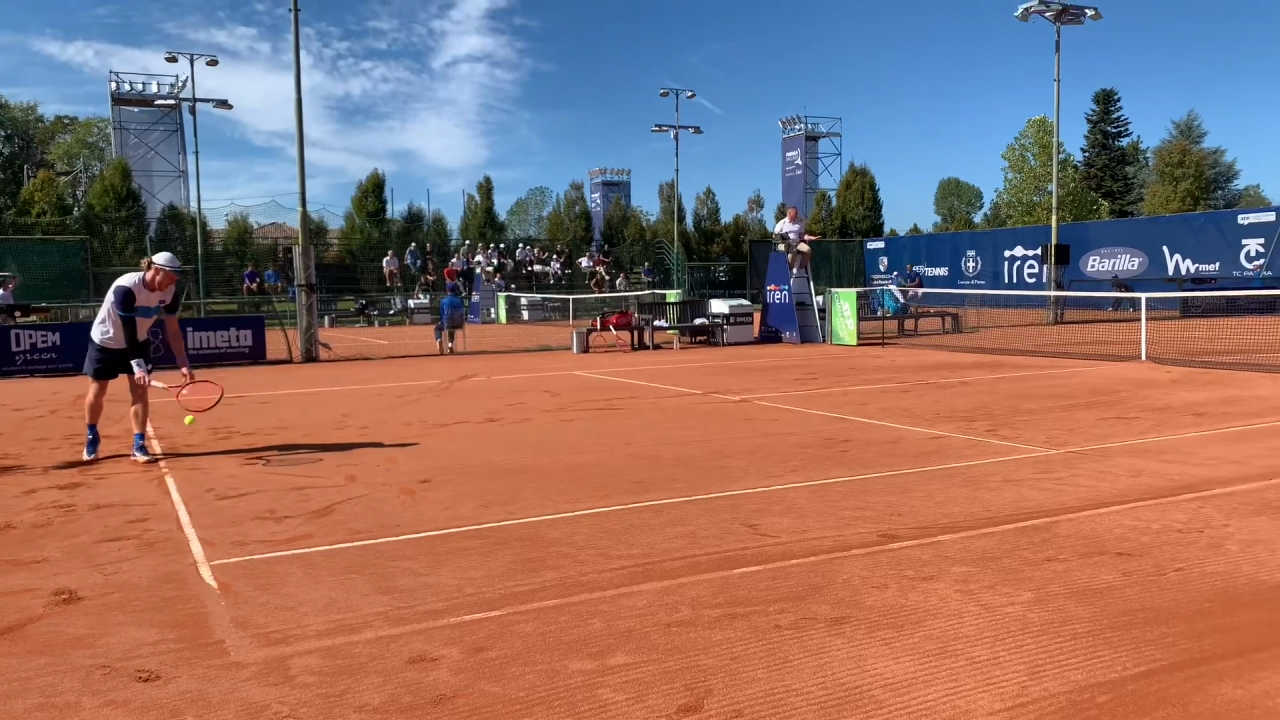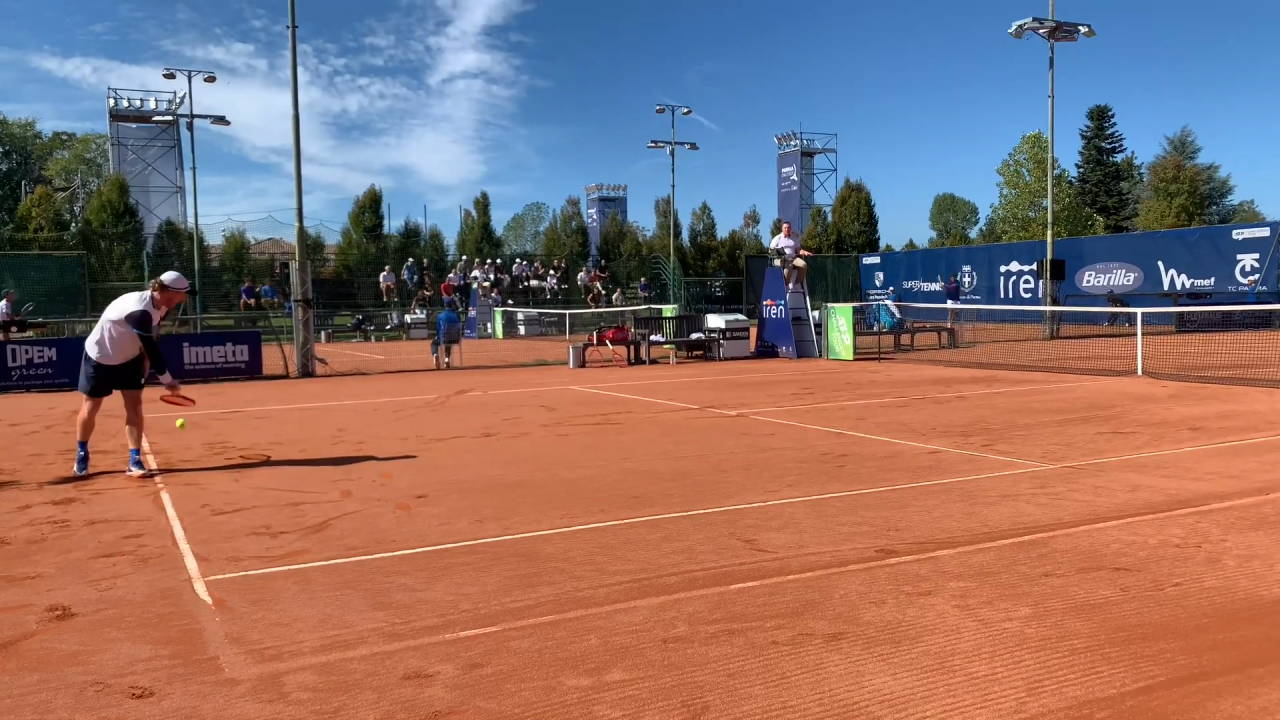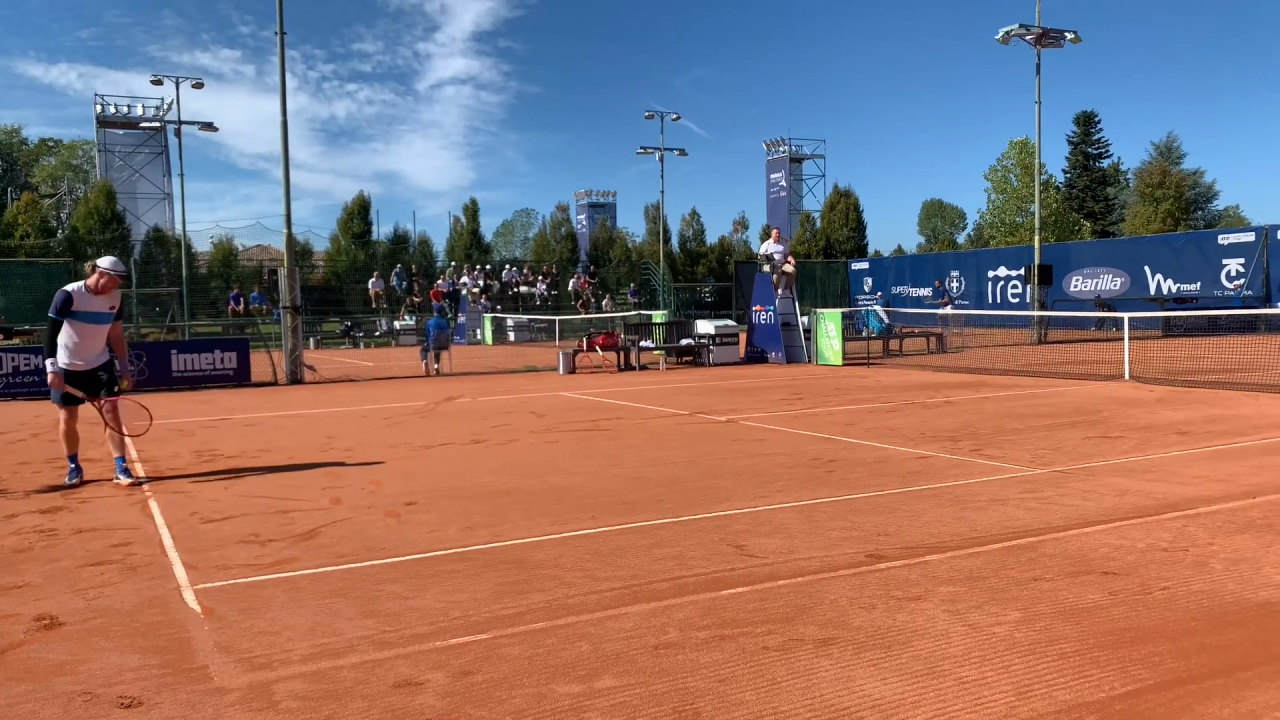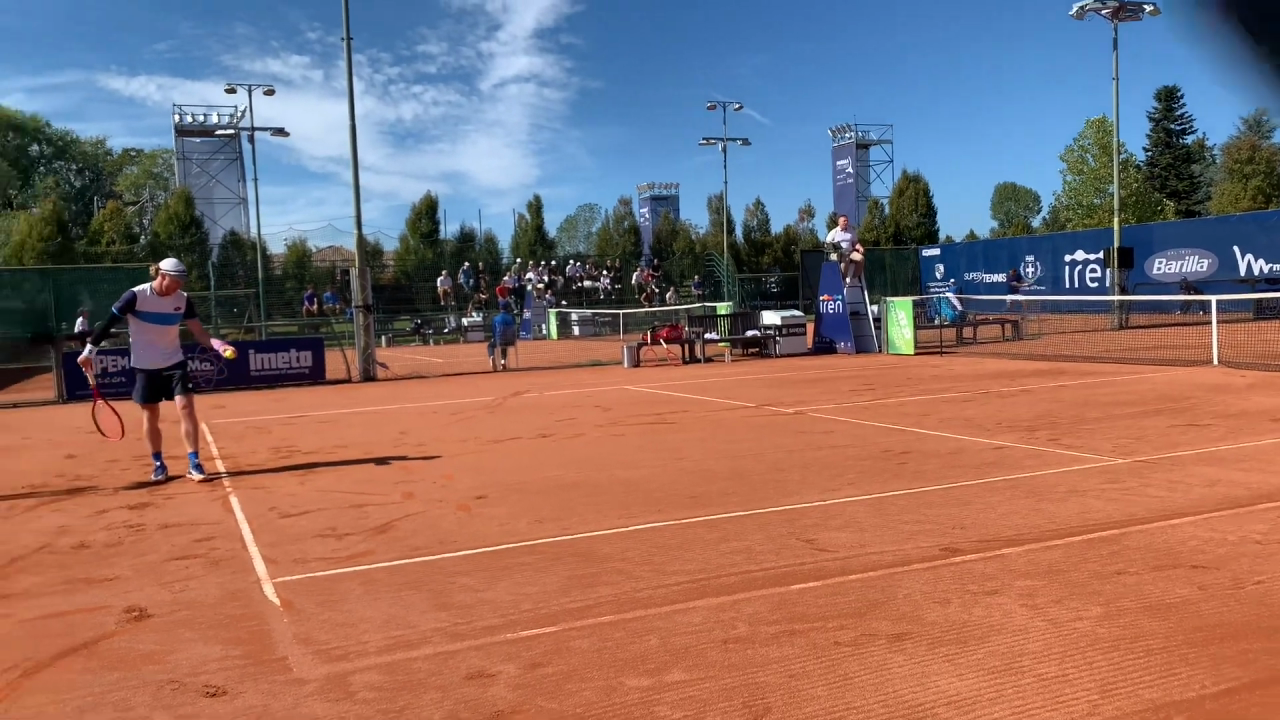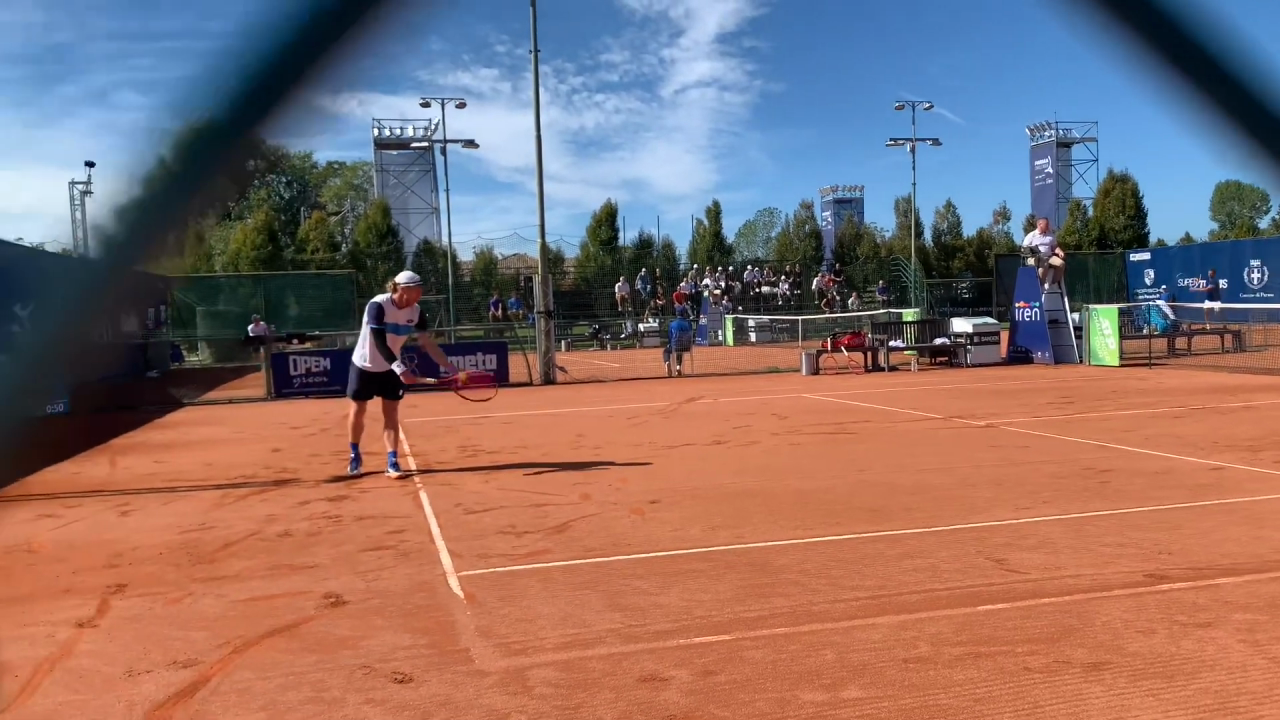
dt=1s
person 1, frame 1
left shoulder: (170, 292)
right shoulder: (126, 288)
left elbow: (173, 330)
right elbow: (129, 332)
left wrist: (183, 363)
right wrist: (139, 367)
left hip: (138, 342)
right hip: (104, 342)
left knee: (140, 390)
right knee: (96, 392)
left ankle: (139, 445)
right ankle: (92, 437)
person 1, frame 2
left shoulder: (159, 306)
right shoulder: (140, 310)
right elbow: (152, 349)
left wrist: (144, 373)
right wrist: (168, 380)
left hip: (128, 358)
right hip: (98, 356)
left knee: (134, 405)
right knee: (91, 408)
left ankle: (134, 461)
right ankle: (82, 454)
person 1, frame 3
left shoulder: (115, 298)
right shoulder: (68, 295)
left elbow: (117, 335)
right elbow: (51, 332)
left wrist: (124, 366)
right wrist: (52, 367)
left hip: (100, 364)
right hip: (68, 367)
left knee: (112, 413)
right knee: (68, 419)
left ankle: (121, 468)
right ankle: (74, 466)
person 1, frame 4
left shoulder: (182, 299)
right shoulder: (135, 296)
left elbow: (198, 331)
right elbow: (108, 323)
left wrist: (218, 344)
right wrist: (89, 352)
left hip: (174, 363)
right hip: (144, 367)
left knee: (186, 409)
right knee: (150, 416)
left ankle: (194, 464)
right ankle: (158, 464)
person 1, frame 5
left shoulder: (415, 312)
right shoulder: (377, 306)
left elbow: (428, 344)
right elbow: (380, 344)
left wrist: (450, 367)
right wrist: (401, 368)
left hip: (390, 368)
right hip: (364, 365)
left knee: (391, 413)
right knee: (357, 411)
left ankle: (392, 461)
right ankle: (355, 456)
